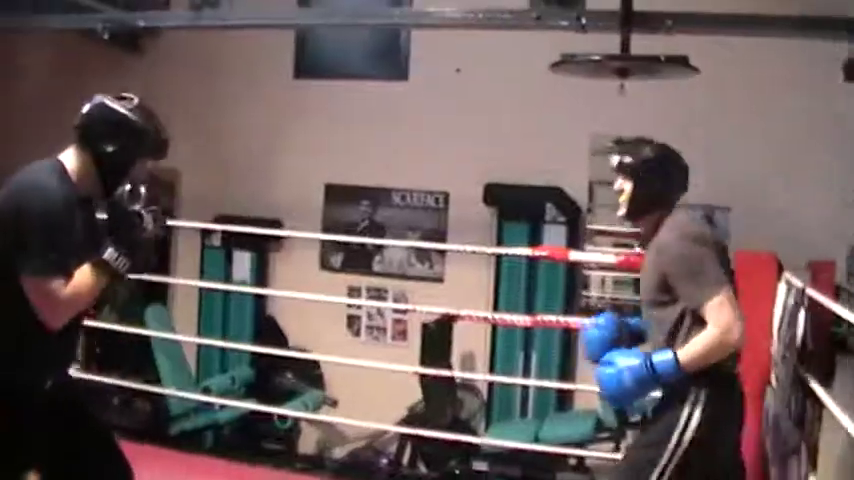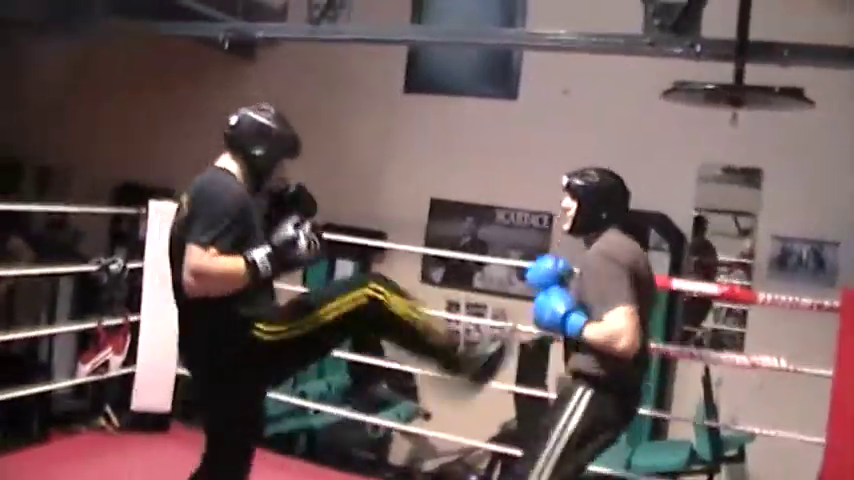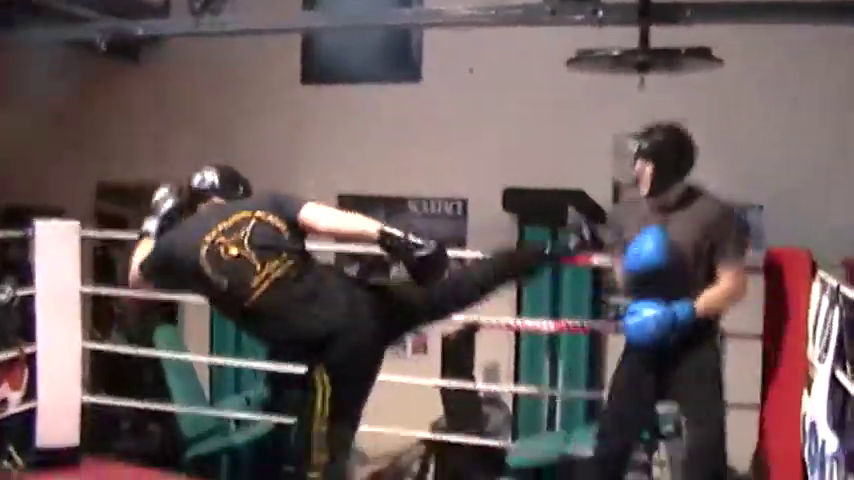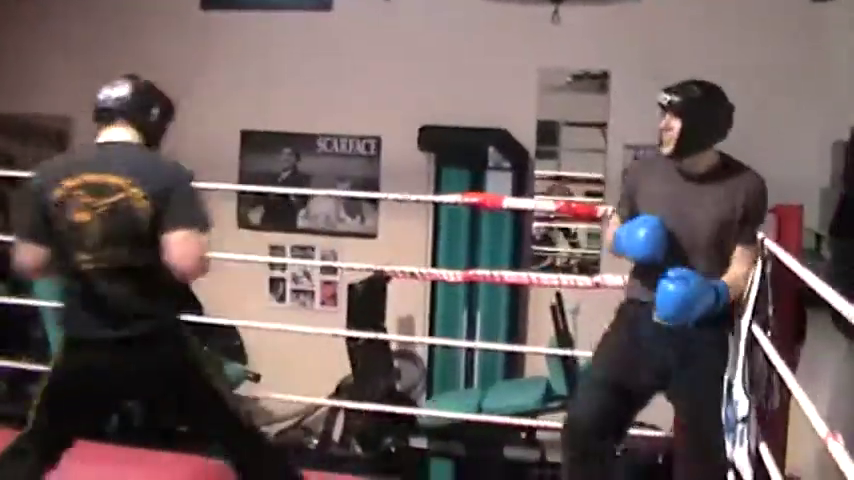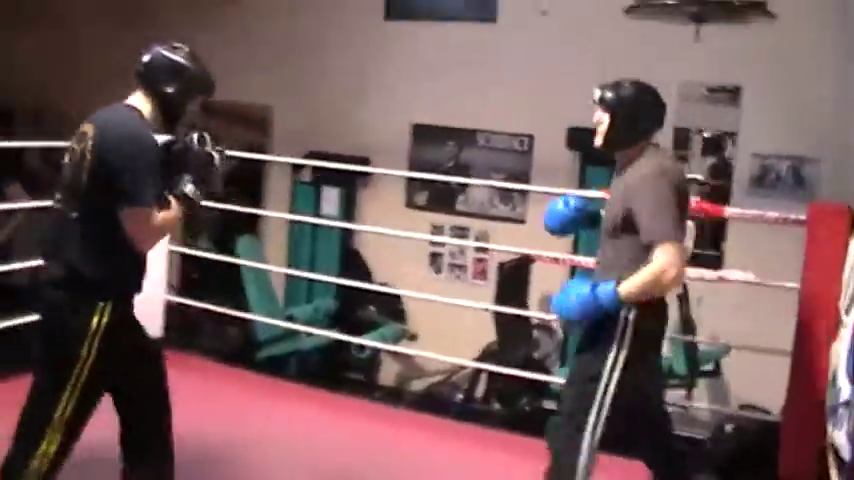
dt=0.7s
person 1, frame 1
left shoulder: (75, 194)
right shoulder: (42, 196)
right elbow: (55, 307)
left wrist: (122, 247)
right wrist: (119, 250)
left hip: (46, 381)
person 1, frame 2
left shoulder: (204, 190)
right shoulder: (223, 192)
right elbow: (198, 276)
left wrist: (270, 231)
right wrist: (272, 255)
left hip: (215, 356)
right hip: (247, 343)
right knee: (373, 296)
right ankle: (468, 362)
person 1, frame 3
left shoulder: (179, 242)
right shoulder: (268, 200)
left elbow: (136, 275)
right elbow: (328, 219)
left wrist: (155, 222)
right wrist: (395, 240)
left hip: (333, 350)
right hip: (360, 308)
right knee: (449, 289)
right ankle: (538, 257)
person 1, frame 4
left shoulder: (51, 175)
right shoulder: (165, 175)
right elbow: (188, 263)
right wrist: (186, 252)
left hip: (84, 348)
right hip: (158, 347)
right knee: (240, 440)
person 1, frame 5
left shoulder: (104, 121)
right shoulder: (134, 138)
right elbow: (144, 233)
left wrist: (163, 179)
right wrist: (188, 189)
left hip: (81, 291)
right hip: (87, 303)
left knee: (146, 381)
right knee: (50, 429)
person 2, frame 1
left shoulder: (678, 239)
right shoulder: (668, 234)
left elbow: (728, 329)
left wrist: (652, 368)
right wrist: (632, 329)
left hip: (700, 398)
right hip: (708, 395)
person 2, frame 2
left shoulder: (602, 257)
right shoulder: (614, 248)
left elbow: (624, 338)
left wrist: (569, 322)
right wrist: (552, 291)
left hip: (595, 390)
right hip: (603, 384)
person 2, frame 3
left shoulder: (715, 214)
right shoulder: (627, 210)
left elbow: (732, 285)
left wrist: (678, 315)
right wrist: (630, 268)
left hip: (694, 342)
right hip: (645, 339)
left knee: (706, 442)
right knee: (616, 432)
person 2, frame 4
left shoulder: (745, 188)
right shoulder: (643, 170)
left elbow: (742, 266)
right elbow: (615, 228)
left wrist: (713, 295)
right wrist: (626, 242)
left hip: (700, 329)
right hip: (641, 318)
right knee: (586, 421)
person 2, frame 5
left shoulder: (654, 176)
right shoulder: (634, 165)
left elbow: (669, 270)
left wrist: (603, 298)
right wrist: (589, 214)
left hip: (628, 318)
right hip: (621, 315)
left knee: (575, 431)
right knee: (645, 422)
